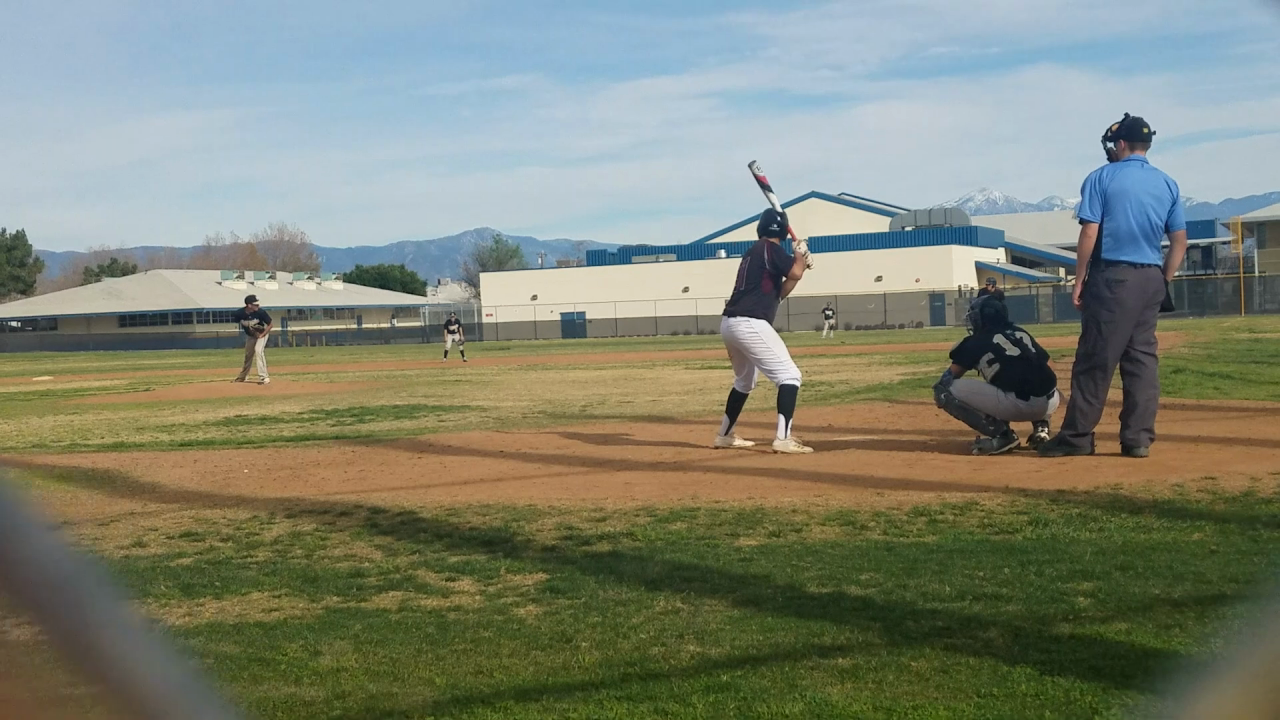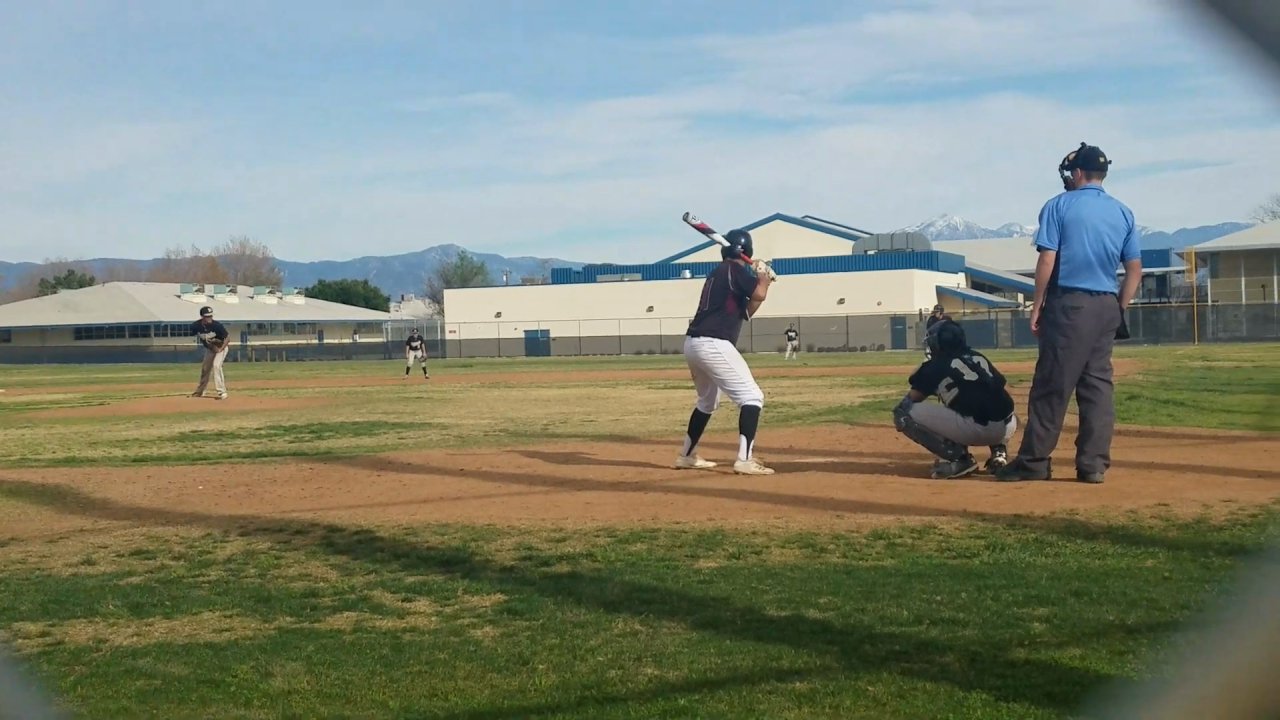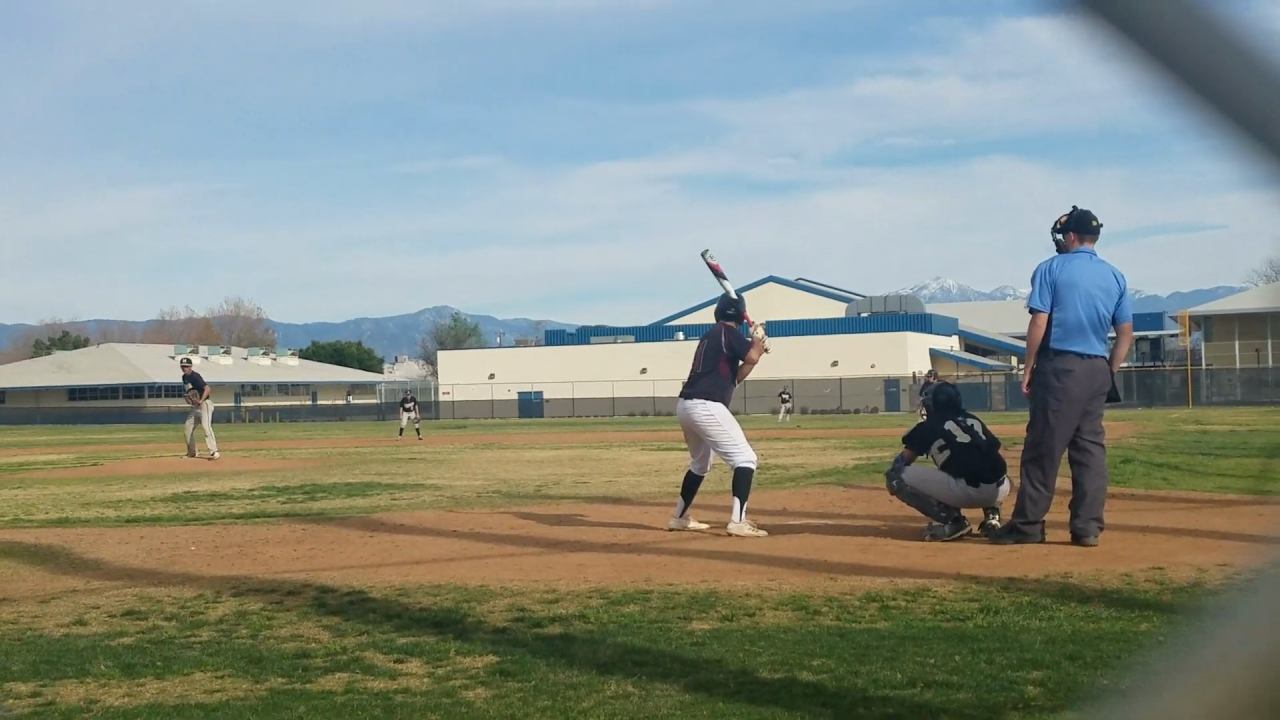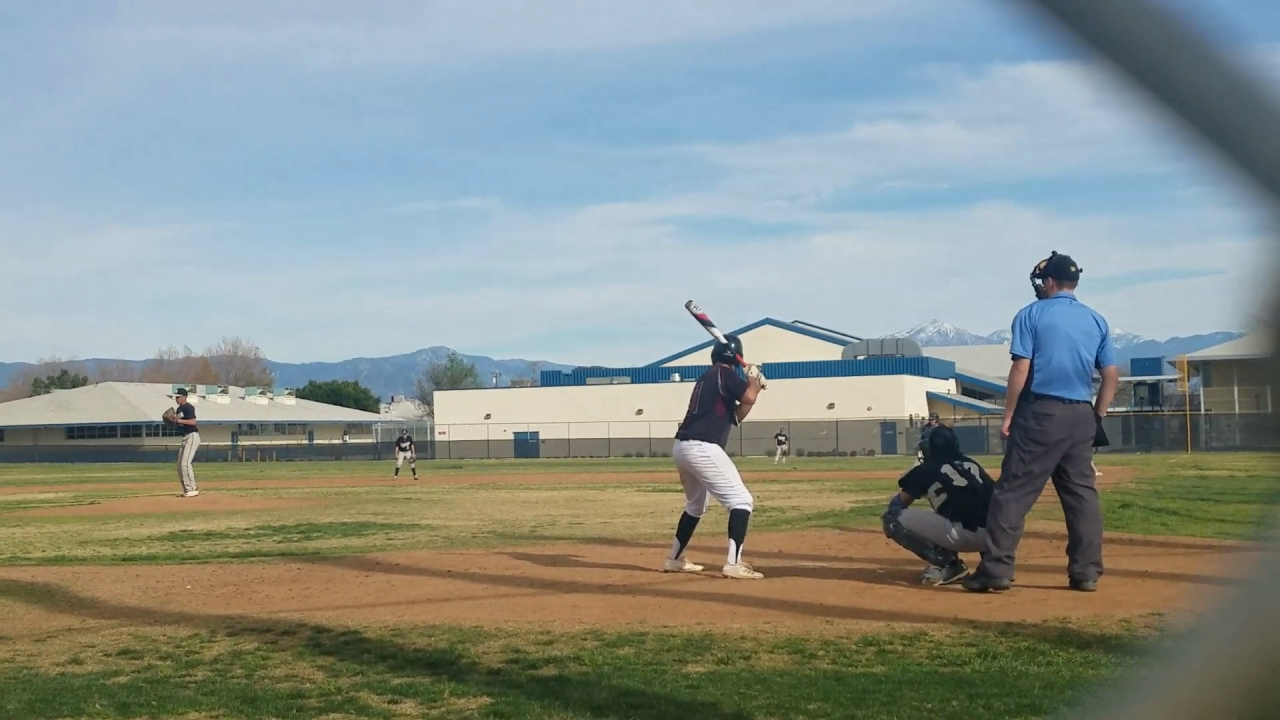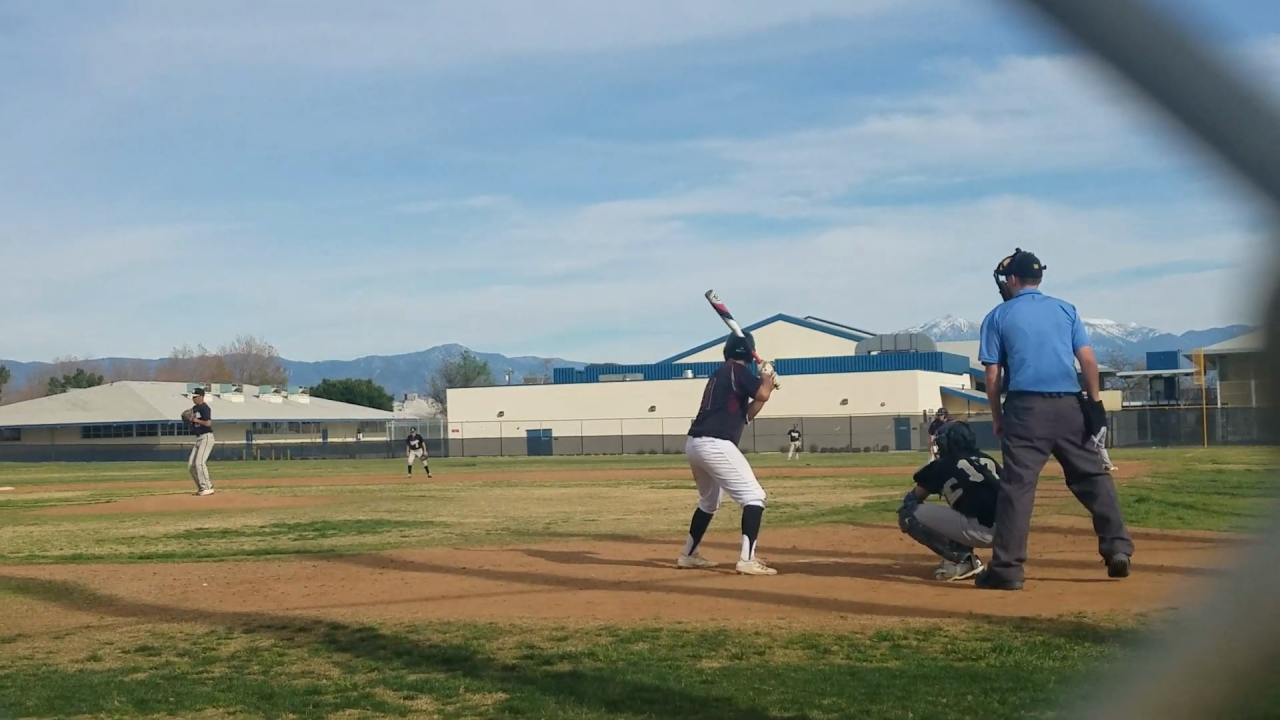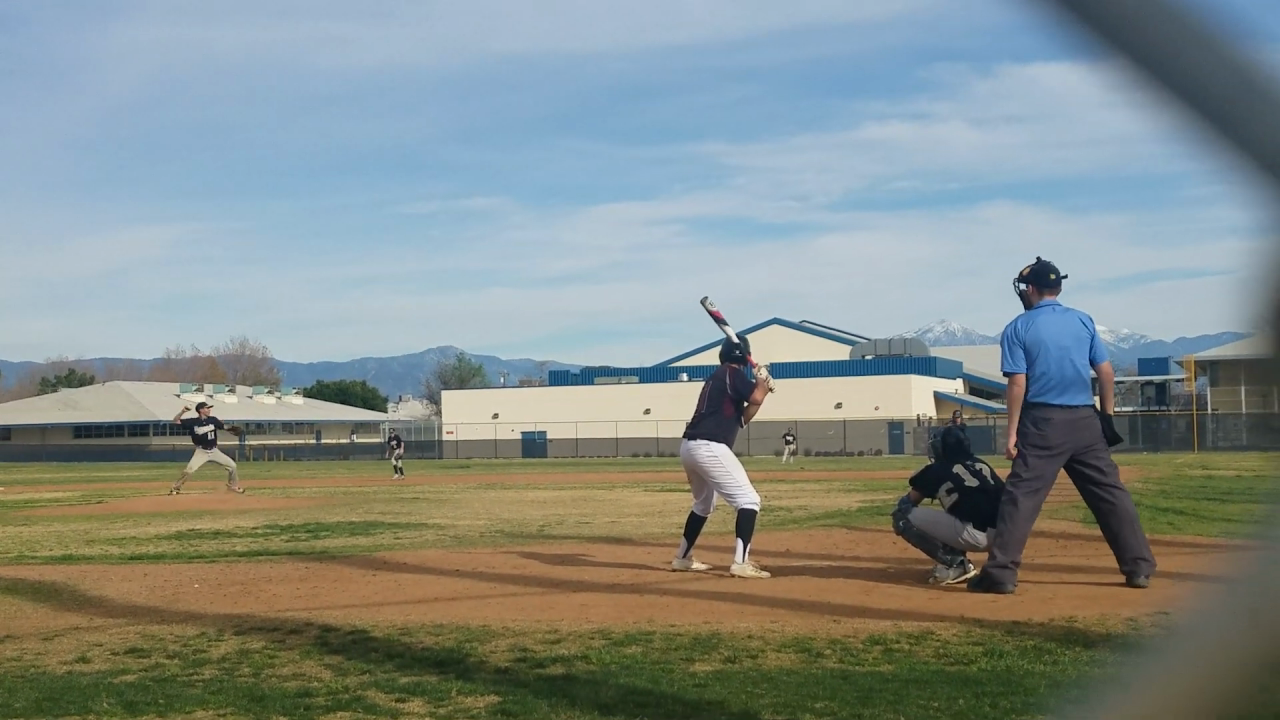
dt=0.5s
person 1, frame 1
left shoulder: (1102, 177)
right shoulder: (1168, 184)
left elbow: (1090, 234)
right elbow: (1179, 241)
left wrist: (1079, 280)
right wrist: (1164, 282)
left hip: (1112, 277)
right hip: (1151, 279)
left knee: (1096, 358)
right knee: (1143, 358)
left ankle: (1078, 437)
right ankle: (1138, 438)
person 1, frame 2
left shoulder: (1059, 205)
right shoulder: (1123, 213)
left elbow: (1047, 261)
right elbow: (1134, 269)
left wrist: (1037, 306)
right wrist: (1118, 309)
left hip: (1068, 304)
right hip: (1106, 306)
left knee: (1052, 384)
right knee: (1098, 384)
left ankle: (1033, 461)
right ankle: (1094, 463)
person 1, frame 3
left shoulder: (1051, 268)
right shoulder: (1115, 276)
left elbow: (1039, 324)
right elbow: (1125, 333)
left wrist: (1028, 368)
right wrist: (1109, 372)
left hip: (1059, 367)
right hip: (1097, 370)
left knee: (1043, 447)
right knee: (1091, 447)
left ankle: (1028, 524)
right ankle: (1088, 526)
person 1, frame 4
left shoulder: (1031, 314)
right shoulder: (1096, 320)
left elbow: (1021, 370)
right elbow: (1111, 376)
left wrist: (1008, 414)
right wrist: (1096, 416)
left hip: (1039, 412)
right hip: (1080, 415)
left knee: (1014, 491)
right knee: (1082, 493)
left ankle: (996, 568)
right ankle: (1086, 571)
person 1, frame 5
left shoulder: (998, 316)
right shoulder: (1066, 309)
left elbow: (992, 375)
right elbow: (1087, 359)
left wrist: (997, 415)
right wrist: (1094, 402)
left hip: (1025, 409)
right hip: (1068, 407)
left knee: (1017, 487)
right knee: (1092, 476)
left ankle: (1007, 569)
right ankle: (1117, 548)
person 1, frame 6
left shoulder: (1018, 327)
right shoulder: (1084, 321)
left elbow: (1018, 384)
right elbow: (1106, 373)
left wrist: (1012, 433)
right wrist: (1107, 416)
left hip: (1043, 421)
right hip: (1085, 420)
left knee: (1021, 495)
right knee: (1110, 492)
left ankle: (1000, 572)
right ankle: (1139, 567)
person 2, frame 1
left shoulder: (753, 252)
right shoulder: (770, 249)
left elbow: (778, 293)
right elbow: (795, 274)
left wrist: (801, 265)
right wrist: (800, 254)
left hip: (731, 324)
right hip: (750, 324)
left knee: (745, 380)
right knee: (789, 375)
left ankle: (725, 435)
right ankle: (783, 438)
person 2, frame 2
left shoulder: (717, 273)
right shoulder: (734, 269)
left elbow: (746, 311)
right elbow: (760, 294)
left wrist: (763, 280)
right wrist: (761, 276)
left hip: (694, 344)
right hip: (713, 344)
left knee: (707, 401)
right knee: (752, 396)
left ankle: (686, 455)
right ankle: (745, 459)
person 2, frame 3
left shoulder: (710, 336)
right shoulder: (727, 332)
left elbow: (735, 378)
right elbow: (752, 358)
left wrist: (758, 348)
right wrist: (757, 340)
left hip: (687, 406)
right hip: (706, 406)
left knee: (700, 463)
right knee: (745, 458)
left ankle: (679, 517)
right ankle: (738, 521)
person 2, frame 4
left shoulder: (707, 377)
right shoulder: (724, 374)
left elbow: (736, 416)
right elbow: (749, 398)
left wrist: (755, 386)
right wrist: (752, 380)
left hip: (683, 447)
right hip: (702, 448)
left knee: (696, 505)
right knee: (741, 500)
left ankle: (675, 559)
right ankle: (733, 564)
person 2, frame 5
left shoulder: (719, 374)
right shoulder: (737, 370)
left elbow: (746, 414)
right elbow: (763, 395)
left wrist: (766, 385)
right wrist: (767, 377)
left hip: (696, 444)
right hip: (715, 445)
left knee: (709, 501)
right knee: (754, 496)
left ankle: (689, 555)
right ankle: (747, 560)
person 2, frame 6
left shoulder: (716, 377)
right shoulder: (732, 374)
left elbow: (742, 417)
right elbow: (755, 399)
left wrist: (763, 389)
right wrist: (762, 381)
left hip: (690, 447)
right hip: (709, 448)
left knee: (703, 504)
right knee: (748, 499)
left ankle: (683, 558)
right ankle: (741, 562)
person 3, frame 1
left shoulder: (975, 341)
right shoulder: (1021, 333)
left elbow: (951, 376)
right elbow: (1048, 368)
left hip: (1015, 404)
left knee: (944, 390)
left ankle: (999, 433)
right ankle: (1041, 426)
person 3, frame 2
left shoulder: (934, 365)
right shoulder: (979, 358)
left elbow: (911, 401)
right elbow: (1004, 394)
left hip: (973, 429)
left knee: (903, 413)
left ankle: (957, 457)
right ankle: (998, 451)
person 3, frame 3
left shoulder: (928, 426)
right shoulder: (974, 420)
left elbow: (902, 462)
right elbow: (996, 454)
left hip: (967, 491)
right hip: (1000, 490)
left knee: (895, 476)
left ankle: (951, 520)
right ankle: (992, 514)
person 3, frame 4
left shoulder: (925, 470)
right shoulder: (971, 464)
left elbow: (897, 505)
right elbow: (992, 497)
left hip: (964, 534)
left knee: (892, 519)
left ankle: (947, 564)
person 3, frame 5
left shoulder: (941, 465)
right shoulder: (987, 460)
left elbow: (912, 499)
left hip: (982, 531)
left knee: (907, 513)
left ankle: (962, 560)
right ankle: (977, 555)
person 3, frame 6
left shoulder: (937, 469)
right shoulder: (982, 465)
left elbow: (905, 504)
left hip: (975, 535)
left knee: (902, 516)
left ankle: (955, 564)
